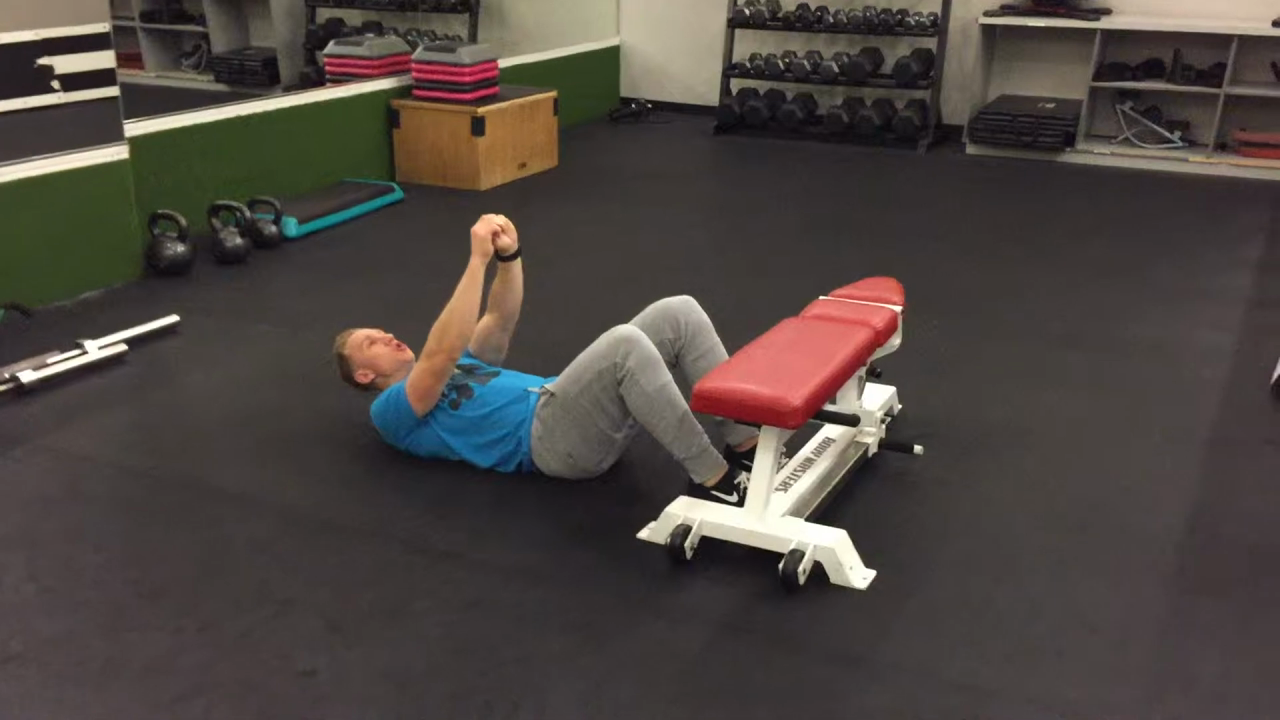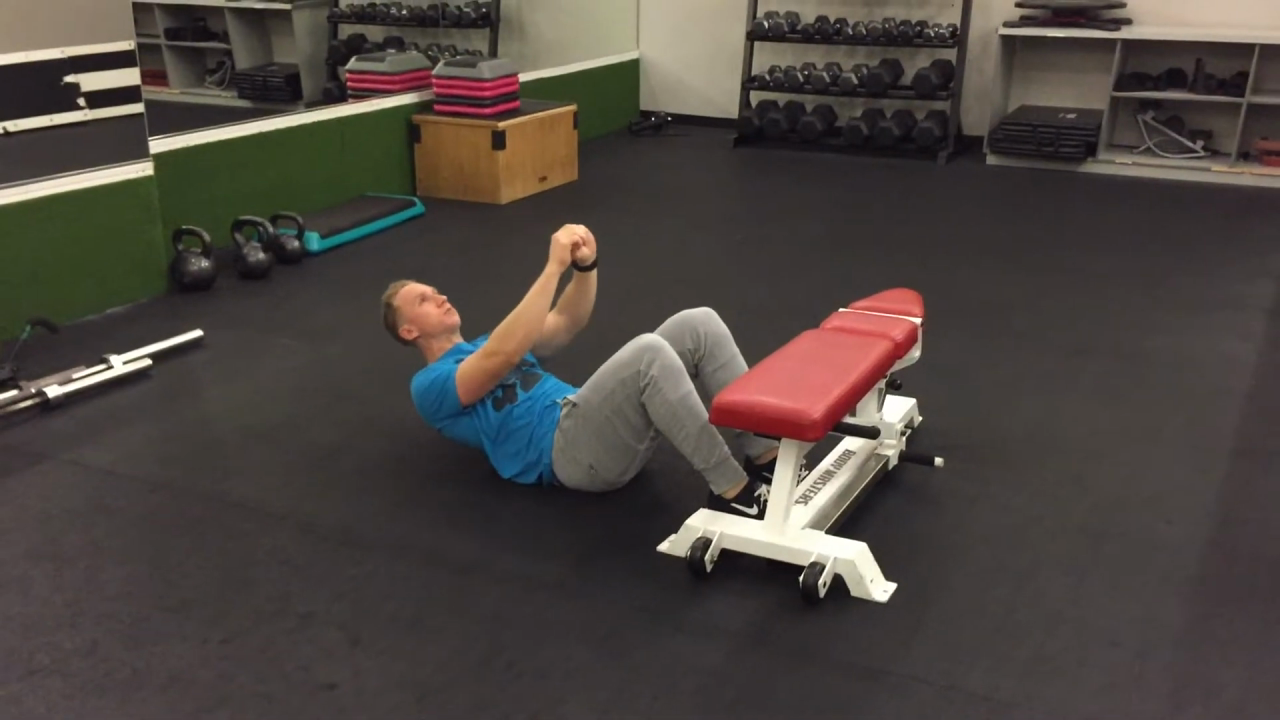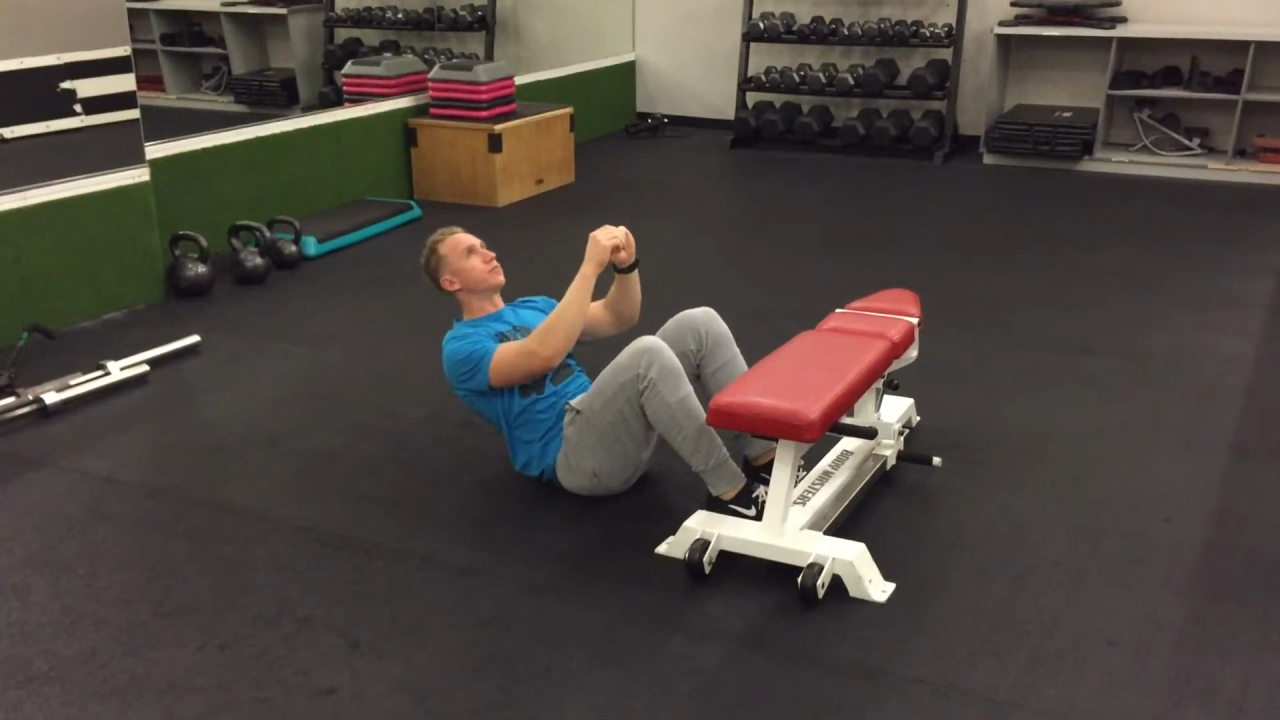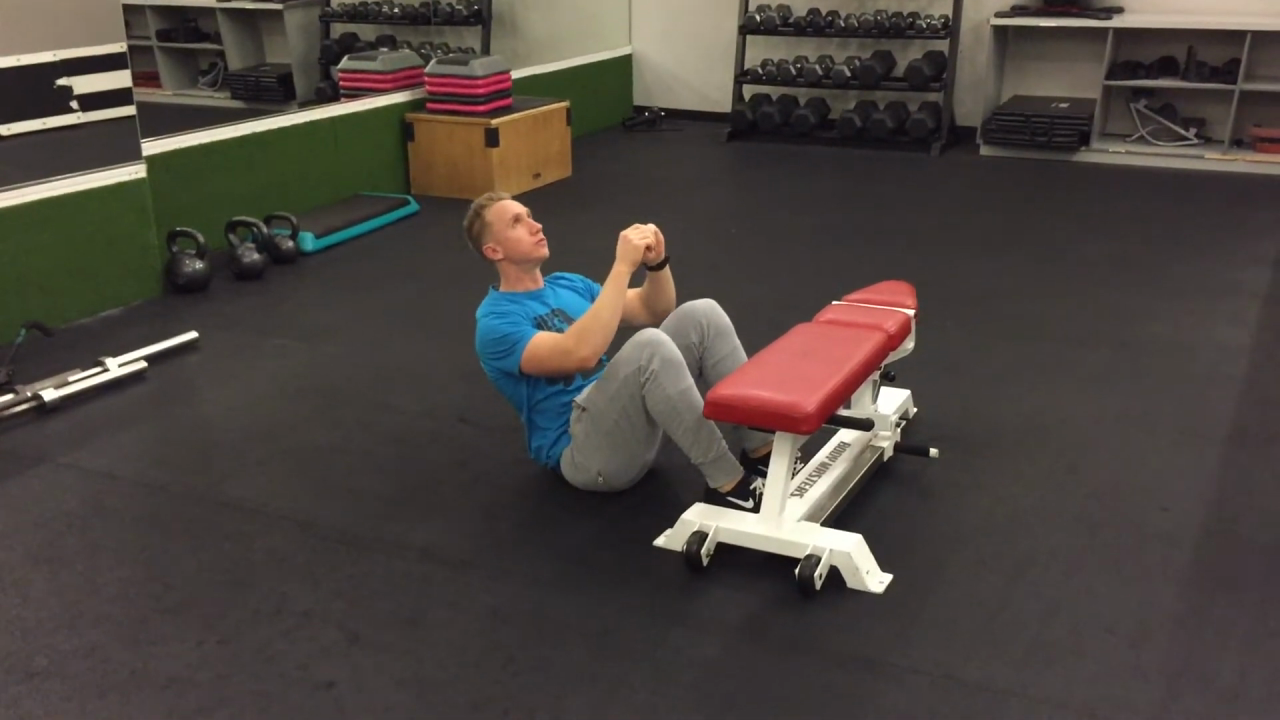
dt=1s
person 1, frame 1
left shoulder: (457, 371)
right shoulder: (393, 412)
left elbow: (500, 322)
right elbow: (442, 353)
left wrist: (508, 255)
right wrist: (477, 259)
left hip: (566, 408)
right hip: (550, 439)
left knee: (679, 313)
right knee: (626, 342)
left ankle: (746, 445)
right ankle: (712, 479)
person 1, frame 2
left shoulder: (485, 349)
right shoulder: (431, 387)
left elbow: (567, 324)
right elbow: (505, 354)
left wrist: (585, 264)
right wrist: (553, 267)
left hip: (596, 424)
right hip: (570, 451)
left knee: (698, 324)
right knee: (649, 352)
left ankle: (764, 458)
right ankle: (732, 492)
person 1, frame 3
left shoulder: (532, 307)
right shoulder: (462, 348)
left elbow: (619, 317)
right elbow: (544, 355)
left wrist: (625, 265)
right wrist: (590, 267)
left hip: (609, 421)
right hip: (575, 455)
left knee: (699, 324)
right knee: (647, 353)
left ankle: (763, 460)
right ankle: (730, 492)
person 1, frame 4
left shoulder: (568, 285)
right shoulder: (497, 322)
left elbow: (656, 311)
right elbow: (581, 354)
left wrist: (656, 262)
right wrist: (623, 266)
left hip: (628, 415)
right hip: (583, 450)
left knee: (701, 314)
right knee: (649, 346)
left ankle: (761, 453)
right ankle: (728, 485)
